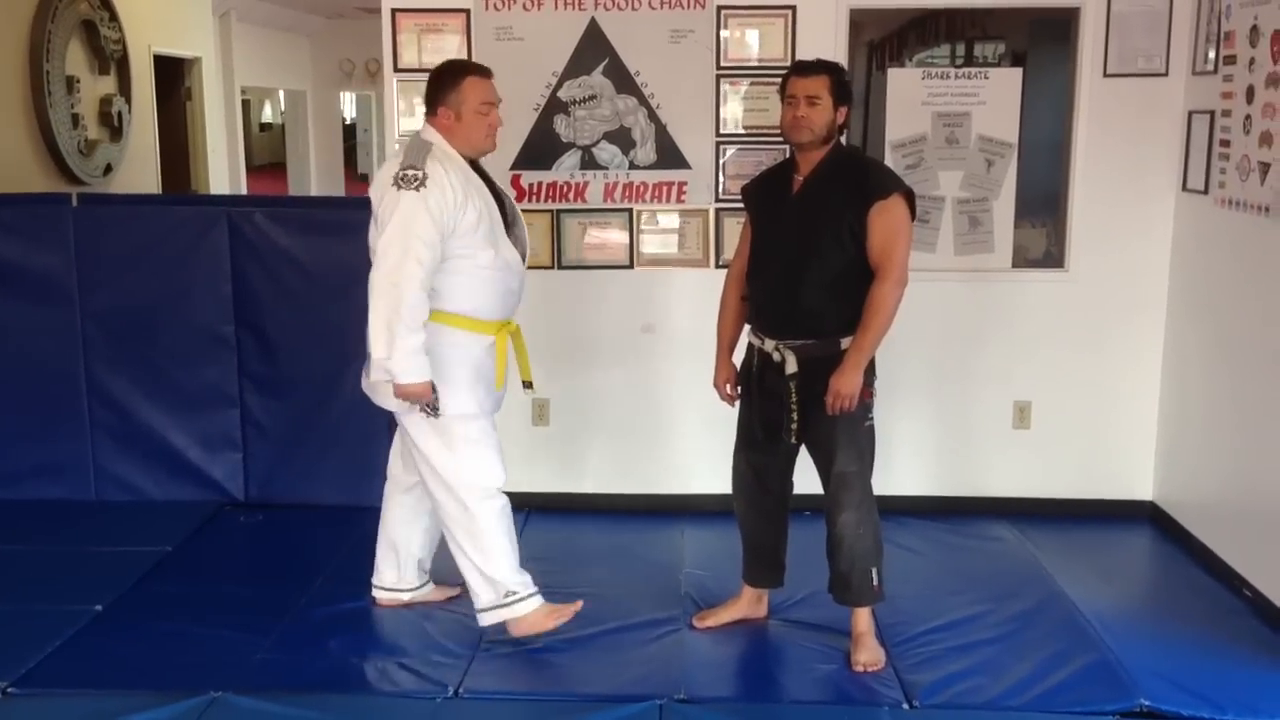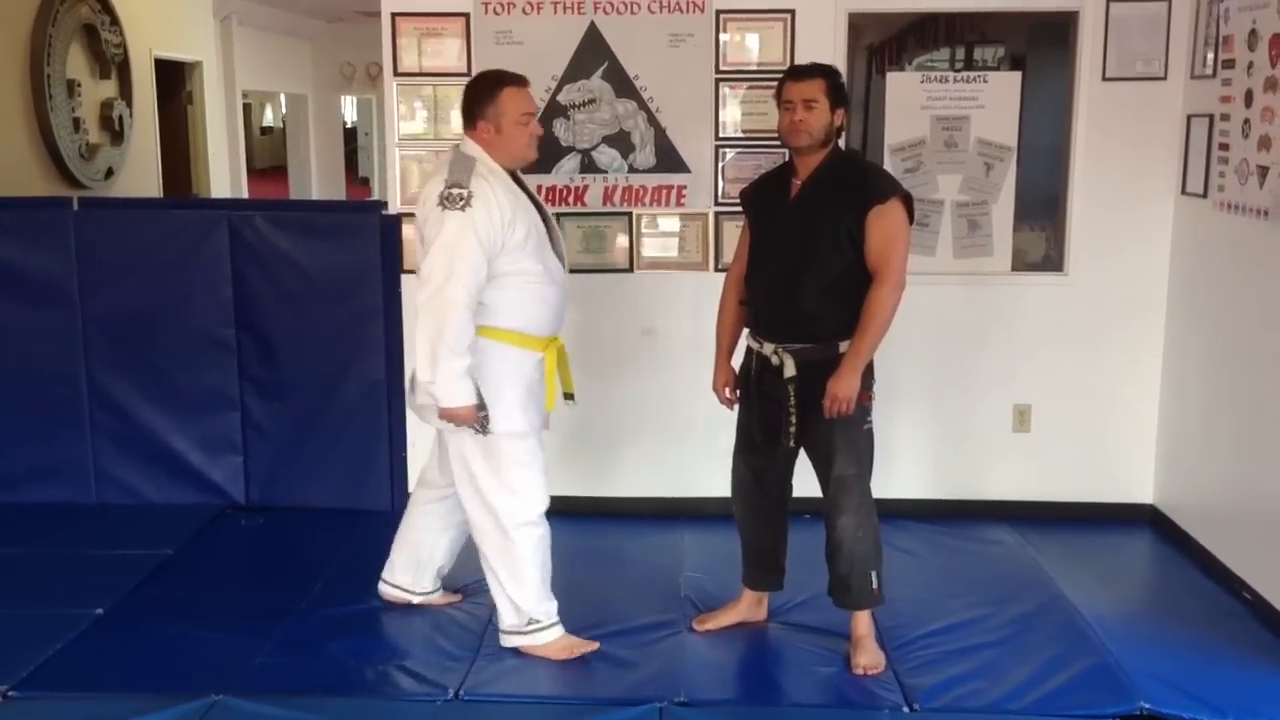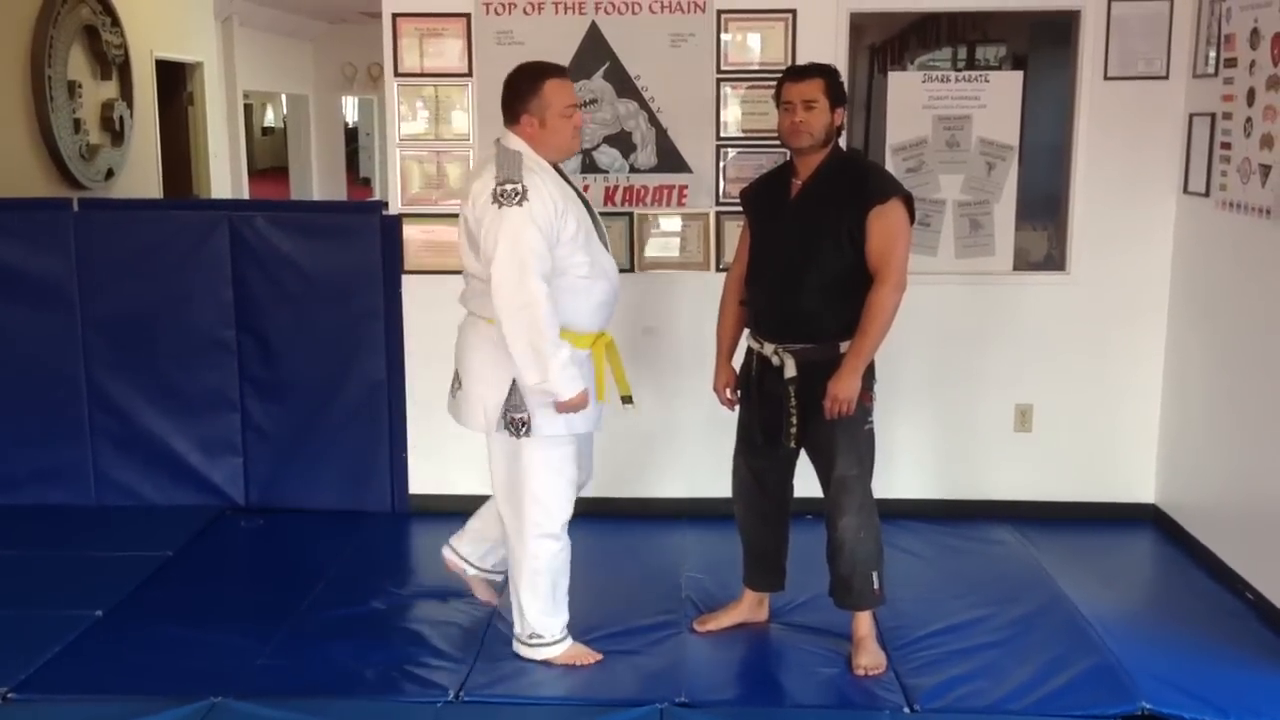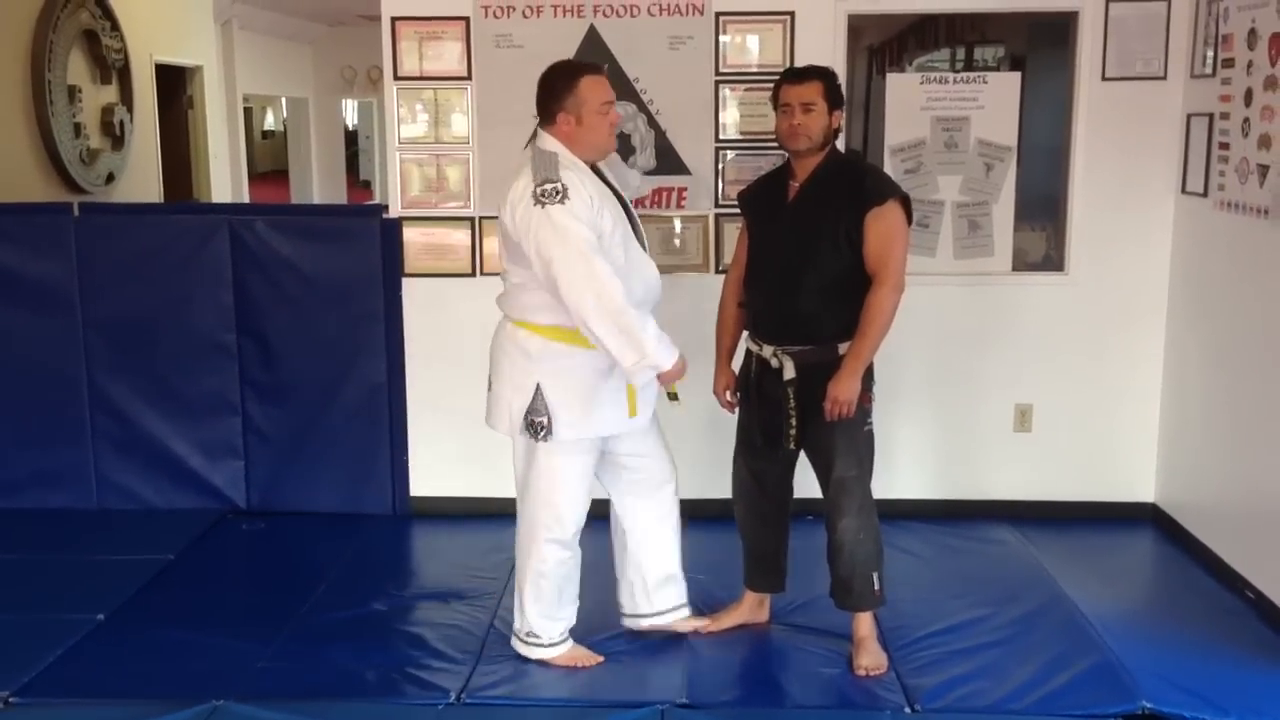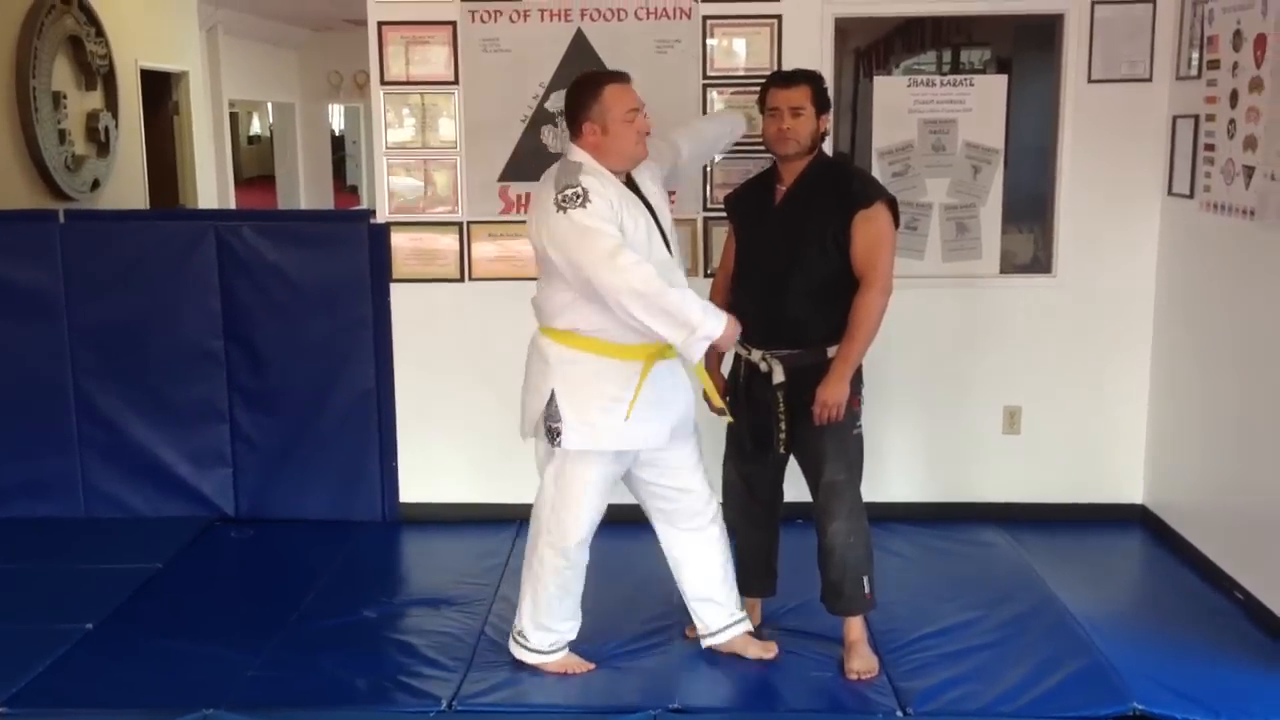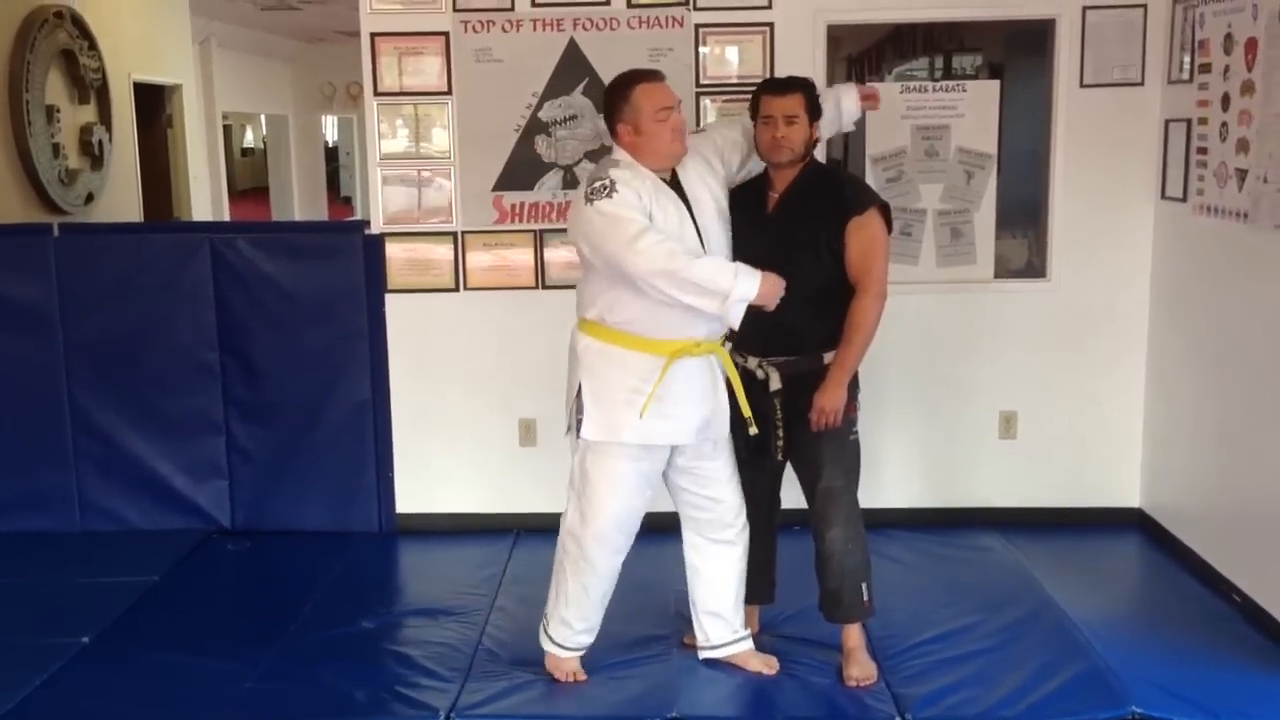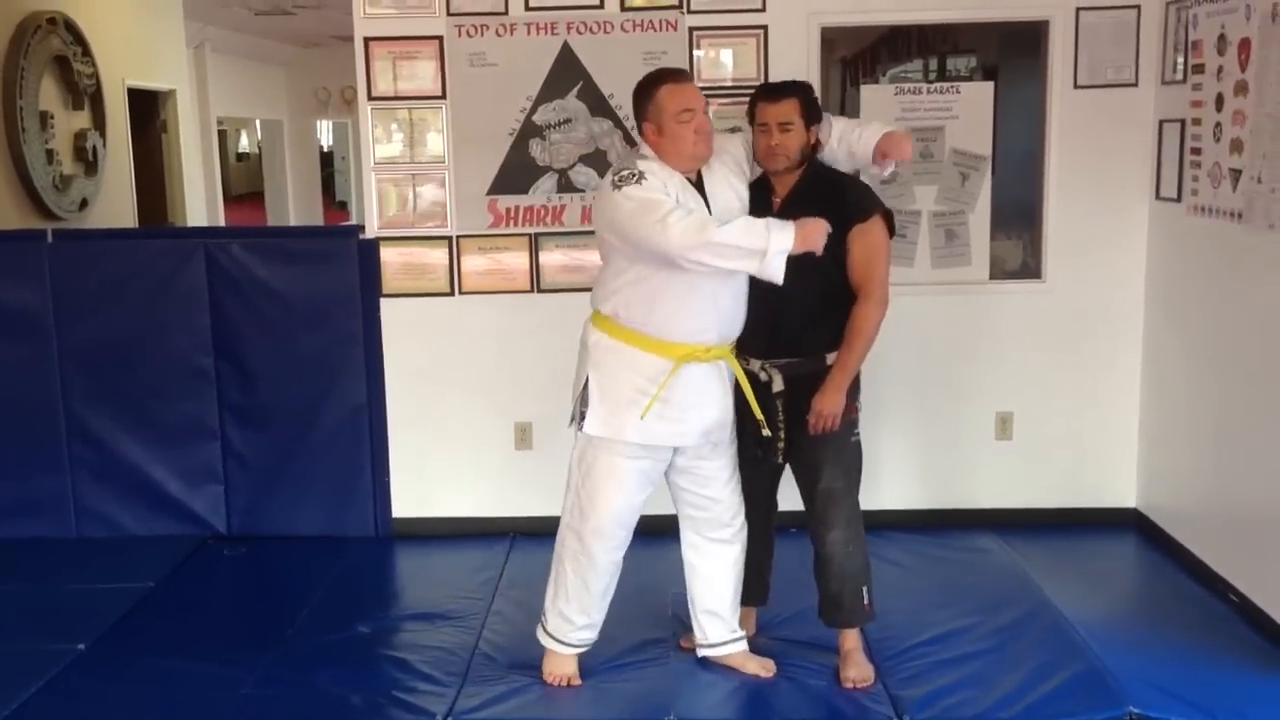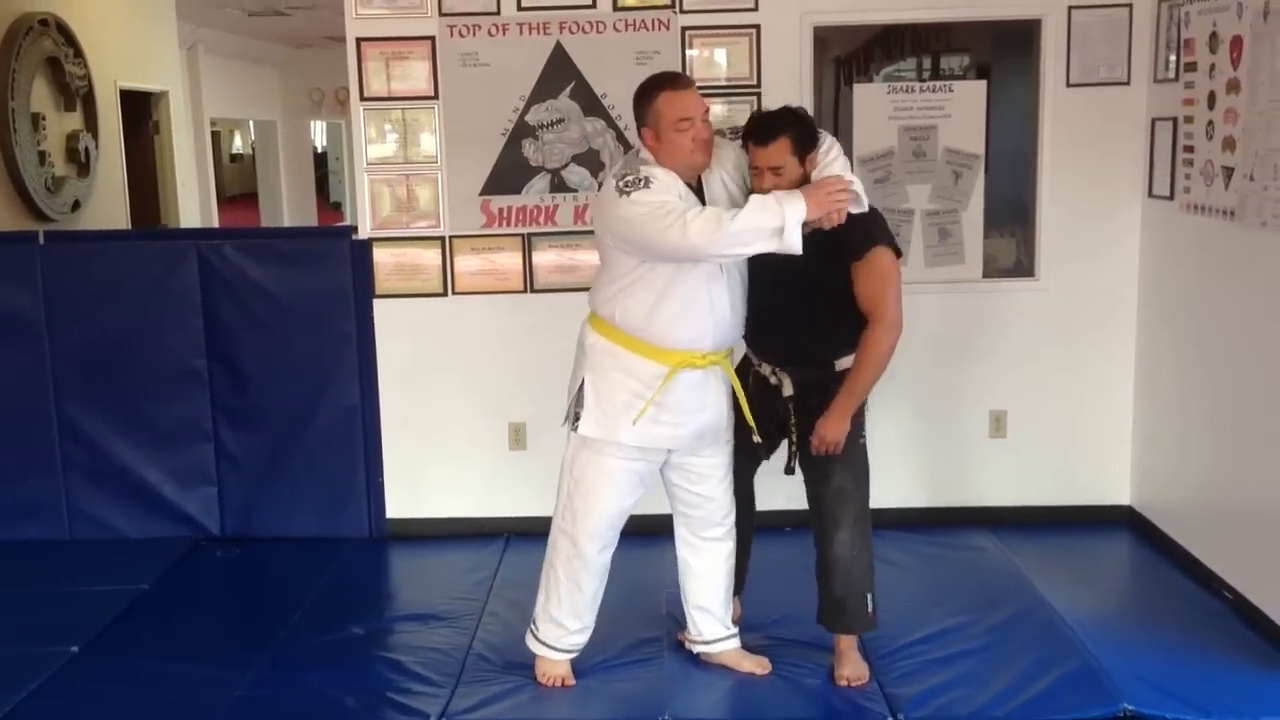
dt=0.2s
person 1, frame 1
left shoulder: (872, 184)
right shoulder: (765, 188)
left elbow: (889, 277)
right elbow: (740, 275)
left wrist: (855, 364)
right wrist: (724, 353)
left hip: (834, 365)
right hip: (767, 363)
left knee: (848, 497)
right knee: (756, 483)
left ankle: (862, 624)
right ankle: (754, 595)
person 1, frame 2
left shoulder: (870, 188)
right shoulder: (763, 192)
left elbow: (887, 281)
right elbow: (739, 278)
left wrist: (852, 368)
right wrist: (723, 358)
left hip: (832, 368)
right hip: (765, 366)
left knee: (847, 500)
right knee: (755, 486)
left ankle: (862, 627)
right ankle: (754, 598)
person 1, frame 3
left shoulder: (871, 188)
right shoulder: (764, 192)
left elbow: (889, 281)
right elbow: (740, 278)
left wrist: (853, 369)
right wrist: (724, 359)
left hip: (833, 368)
right hip: (766, 366)
left knee: (849, 500)
right knee: (757, 486)
left ankle: (864, 628)
right ankle: (755, 598)
person 1, frame 4
left shoulder: (869, 190)
right shoulder: (761, 194)
left elbow: (887, 283)
right elbow: (738, 281)
left wrist: (852, 370)
right wrist: (724, 361)
left hip: (831, 369)
right hip: (765, 368)
left knee: (848, 501)
right knee: (756, 488)
left ankle: (864, 628)
right ankle: (756, 600)
person 1, frame 5
left shoulder: (856, 193)
right shoulder: (747, 198)
left elbow: (875, 286)
right elbow: (725, 284)
left wrist: (841, 374)
right wrist: (712, 363)
left hip: (819, 373)
right hip: (753, 372)
left knee: (837, 505)
right knee: (747, 494)
left ankle: (854, 632)
right ankle: (748, 606)
person 1, frame 6
left shoulder: (848, 199)
right shoulder: (740, 202)
left elbow: (870, 292)
left wrist: (838, 379)
left hip: (817, 379)
right hip: (749, 378)
left knee: (834, 512)
right knee: (746, 502)
left ankle: (853, 639)
right ankle: (746, 616)
person 1, frame 7
left shoulder: (849, 201)
right shoulder: (740, 202)
left elbow: (872, 296)
left wrist: (837, 384)
left hip: (816, 381)
right hip: (750, 379)
left knee: (834, 514)
right knee: (744, 504)
left ankle: (850, 642)
right ankle: (743, 618)
person 1, frame 8
left shoulder: (857, 225)
left elbow: (886, 323)
left wrist: (843, 411)
left hip: (827, 383)
right hip: (757, 377)
left knee: (841, 514)
right knee: (724, 487)
left ankle: (846, 643)
right ankle: (725, 605)
person 2, frame 1
left shoulder: (463, 168)
right shoulder: (418, 176)
right elbow: (400, 278)
right wrist: (406, 365)
left hip: (462, 351)
right hip: (434, 357)
left knee: (418, 471)
right knee: (472, 480)
left ankle: (397, 580)
right ankle: (512, 601)
person 2, frame 2
left shoulder: (499, 180)
right shoulder: (466, 193)
right elbow: (445, 296)
right wrist: (451, 387)
left hip: (504, 365)
right hip: (482, 373)
left knee: (453, 481)
right knee: (514, 501)
left ankle: (407, 579)
right ankle: (534, 624)
person 2, frame 3
left shoulder: (537, 171)
right shoulder: (513, 186)
right elbow: (520, 295)
right wrist: (559, 379)
left hip: (554, 358)
right hip: (525, 369)
left knee: (561, 480)
right knee: (541, 507)
left ankle: (474, 553)
right ankle: (541, 634)
person 2, frame 4
left shoulder: (584, 167)
right shoulder: (548, 188)
right elbow: (590, 288)
right wrist: (657, 354)
left hip: (599, 364)
right hip: (554, 371)
left knee: (651, 483)
right knee: (554, 514)
left ankle: (654, 604)
right ankle: (542, 634)
person 2, frame 5
left shoulder: (634, 170)
right shoulder: (570, 196)
left elbow: (676, 148)
right elbow: (625, 280)
left wrist: (737, 121)
right wrist: (709, 324)
left hip: (650, 380)
right hip: (585, 384)
left knee: (691, 509)
right knee: (567, 524)
left ankle: (722, 624)
right ankle: (538, 642)
person 2, frame 6
left shoulder: (700, 159)
right shoulder: (607, 192)
left elbow: (759, 132)
right elbow: (655, 263)
left wrist: (843, 102)
right wrist: (748, 283)
left hip: (698, 376)
right hip: (629, 384)
left knee: (717, 516)
right knee: (601, 520)
left ankle: (723, 637)
right ankle: (563, 640)
person 2, frame 7
left shoulder: (727, 160)
right shoulder: (630, 186)
right elbow: (686, 239)
left wrist: (875, 139)
right wrist: (786, 238)
left hip: (706, 380)
right hip: (632, 379)
left knee: (718, 518)
right knee: (600, 520)
left ankle: (720, 637)
right ankle: (563, 638)
person 2, frame 8
left shoulder: (727, 162)
right shoulder: (630, 192)
right elbow: (700, 233)
left wrist: (835, 189)
right wrist: (798, 208)
left hip: (703, 384)
right hip: (627, 380)
left knee: (710, 518)
right knee: (589, 521)
left ankle: (713, 636)
right ankle: (553, 642)
